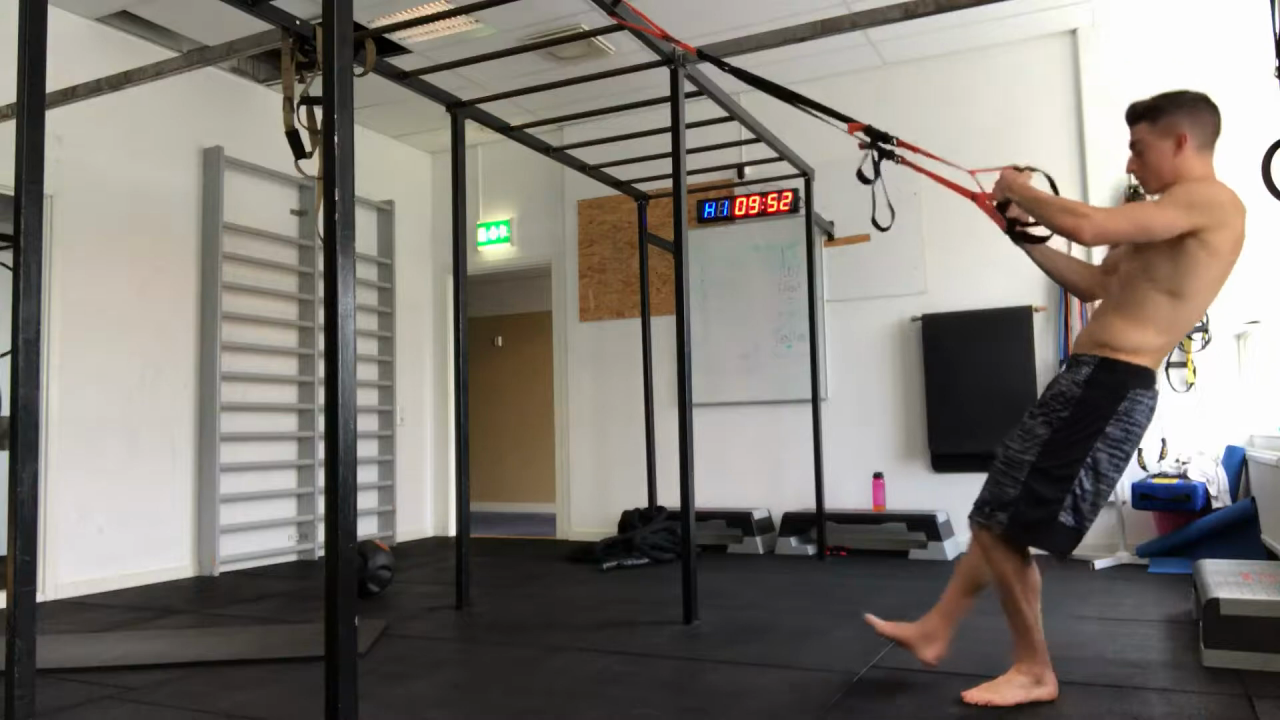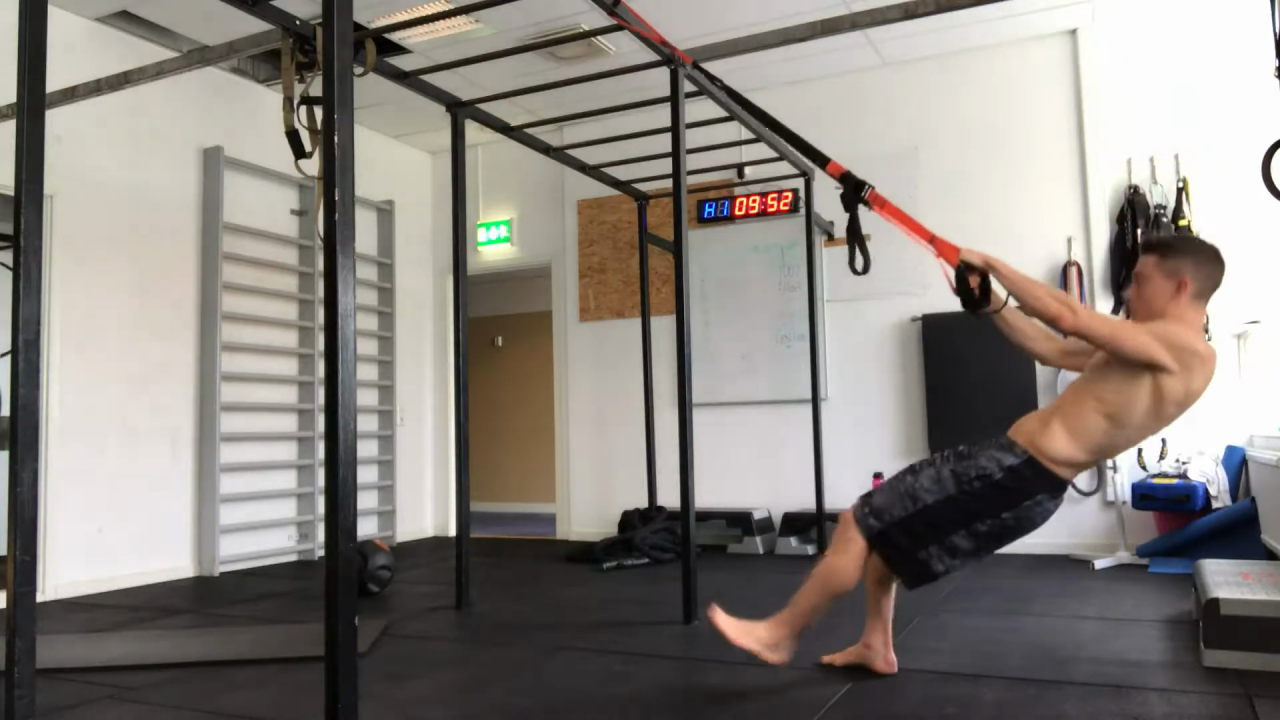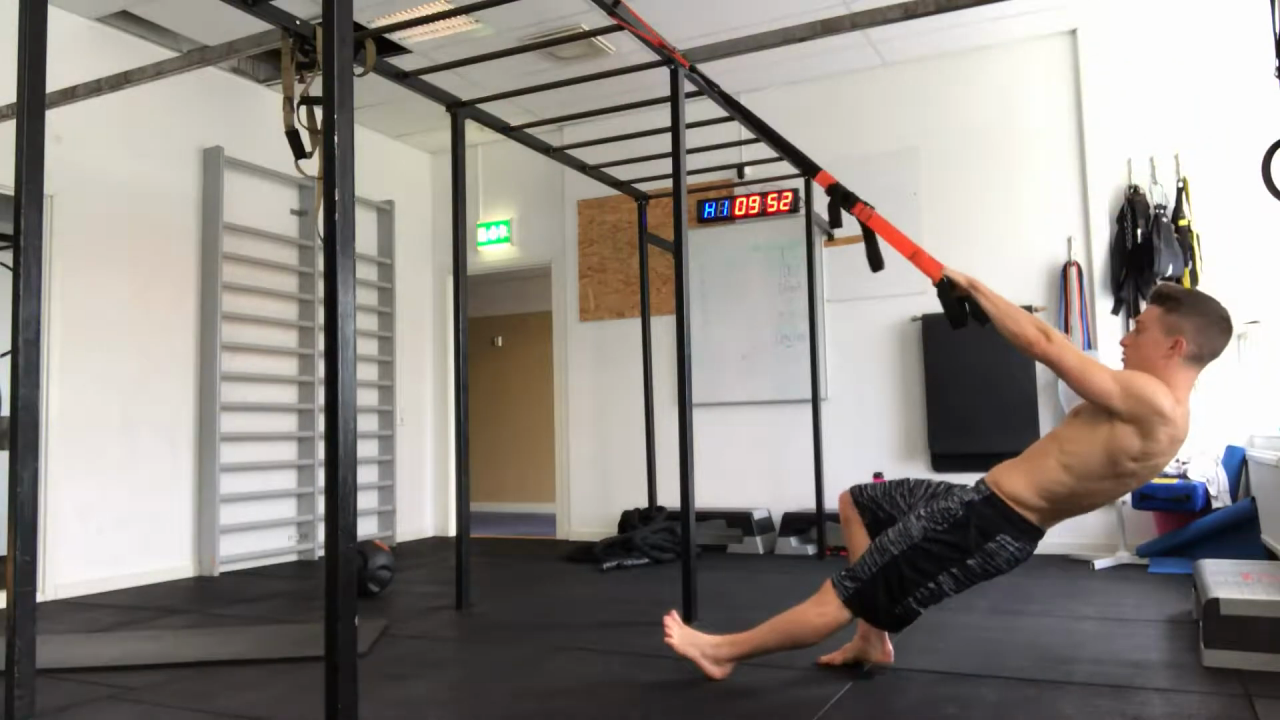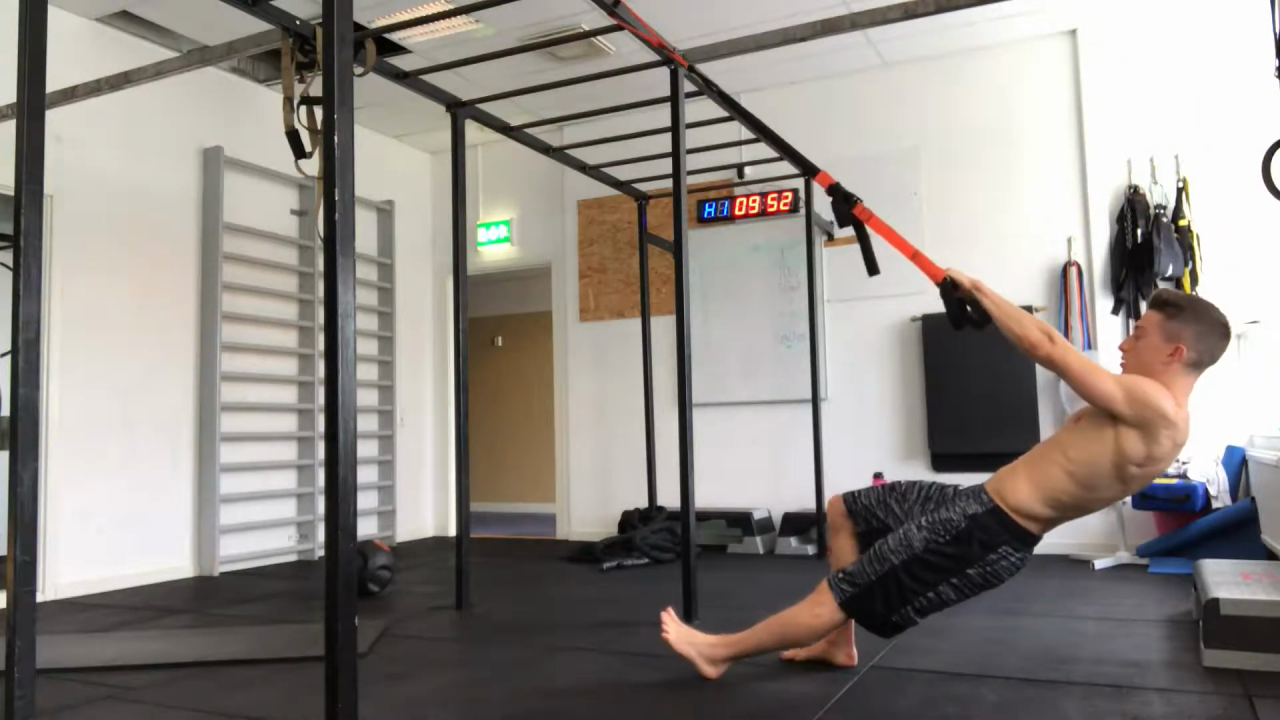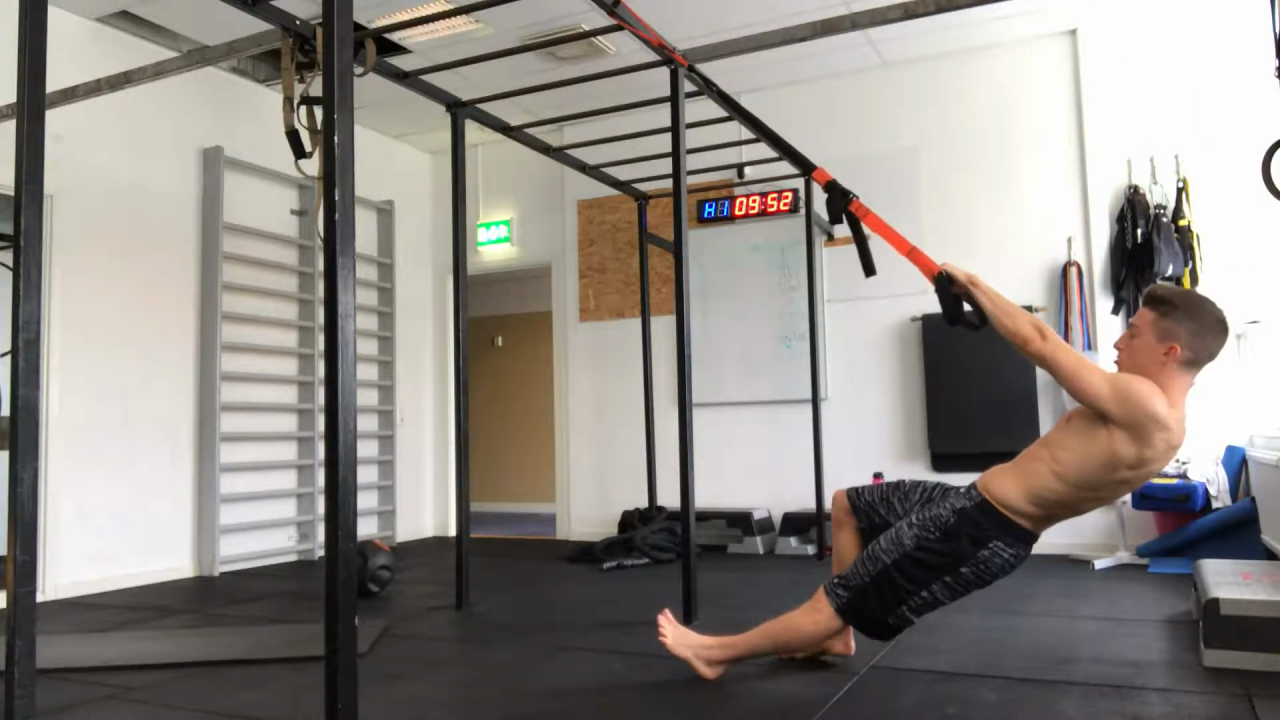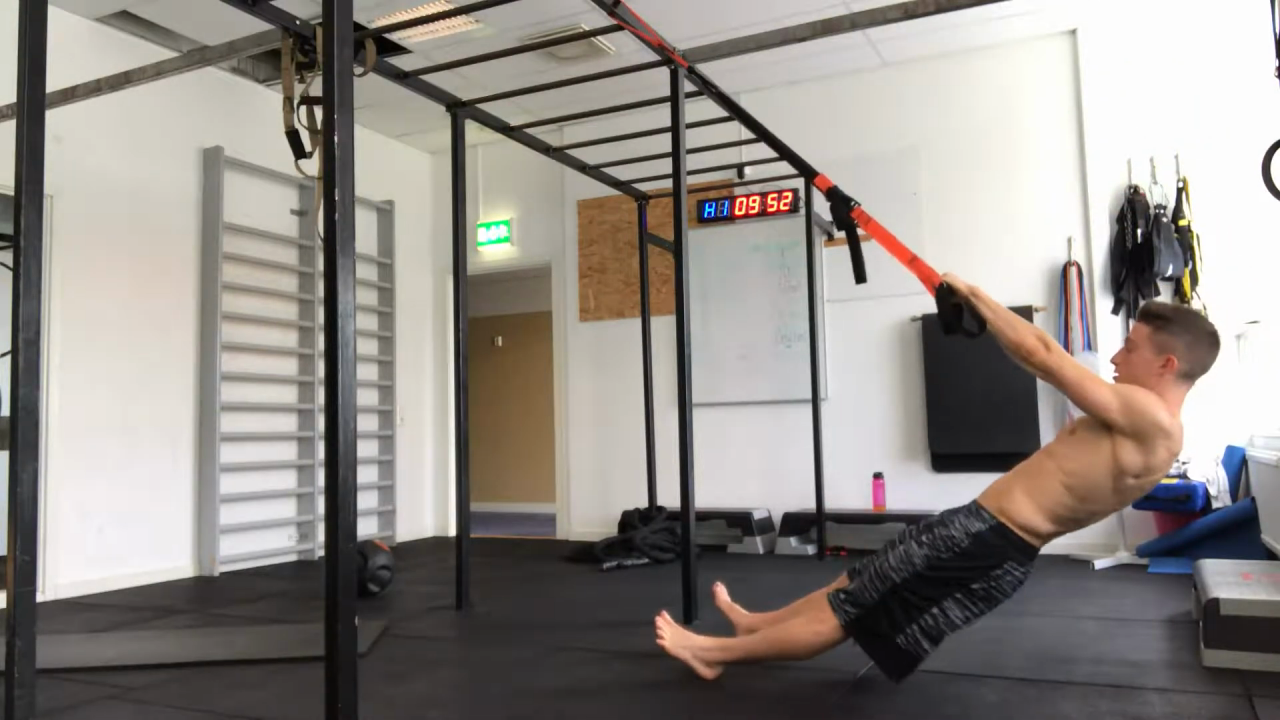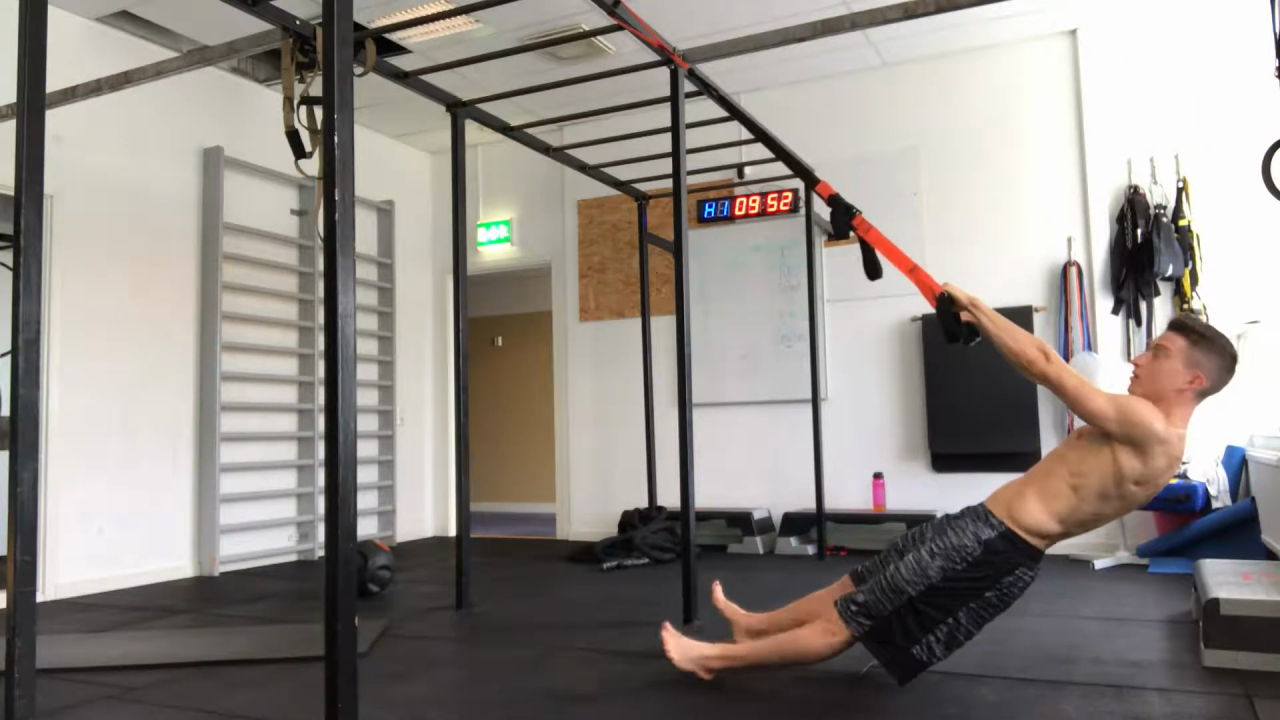
dt=0.7s
person 1, frame 1
left shoulder: (1210, 201)
right shoulder: (1175, 217)
left elbow: (1086, 226)
right elbow: (1094, 283)
left wrist: (1021, 192)
right wrist: (1025, 235)
left hip: (1106, 387)
right hip: (1096, 382)
left knee: (1002, 525)
right knee: (995, 516)
left ankle: (1033, 672)
right ankle: (934, 632)
person 1, frame 2
left shoulder: (1187, 349)
right shoulder: (1155, 350)
left elbow: (1066, 317)
right elbow: (1050, 347)
left wrist: (992, 264)
right wrist: (989, 300)
left hip: (1020, 479)
right hip: (1012, 459)
left knee: (857, 530)
right knee: (875, 512)
left ankle: (780, 636)
right ankle: (876, 643)
person 1, frame 3
left shoulder: (1152, 401)
right shoulder: (1152, 405)
left elbow: (1043, 343)
right elbow: (1055, 348)
left wrist: (972, 285)
right wrist: (979, 299)
left hip: (990, 524)
right hip: (993, 510)
left knee: (839, 596)
right knee: (855, 502)
left ankle: (724, 650)
right ankle: (873, 640)
person 1, frame 4
left shoulder: (1154, 407)
right shoulder: (1146, 414)
left elbow: (1047, 347)
left wrist: (976, 288)
left hip: (985, 533)
right hip: (980, 506)
left knee: (834, 596)
right knee: (842, 511)
left ankle: (719, 651)
right ankle: (839, 643)
person 1, frame 5
left shoulder: (1145, 406)
right shoulder: (1152, 412)
left elbow: (1039, 343)
right elbow: (1049, 351)
left wrist: (971, 282)
right wrist: (977, 298)
left hip: (981, 529)
right hip: (982, 511)
left knee: (833, 601)
right knee: (847, 505)
left ankle: (716, 652)
right ankle: (837, 635)
person 1, frame 6
left shoulder: (1150, 419)
right shoulder: (1139, 424)
left elbow: (1044, 356)
right elbow: (1044, 365)
left wrist: (973, 294)
right wrist: (979, 314)
left hip: (988, 546)
right hip: (981, 525)
left knee: (845, 613)
right knee: (857, 582)
left ankle: (714, 653)
right ankle: (753, 623)
person 1, frame 7
left shoulder: (1150, 429)
right shoulder: (1144, 432)
left elbow: (1044, 366)
right elbow: (1049, 373)
left wrist: (972, 303)
right wrist: (980, 324)
left hip: (996, 550)
right hip: (987, 529)
left knee: (851, 619)
right knee: (858, 585)
left ankle: (718, 657)
right ankle: (755, 625)
